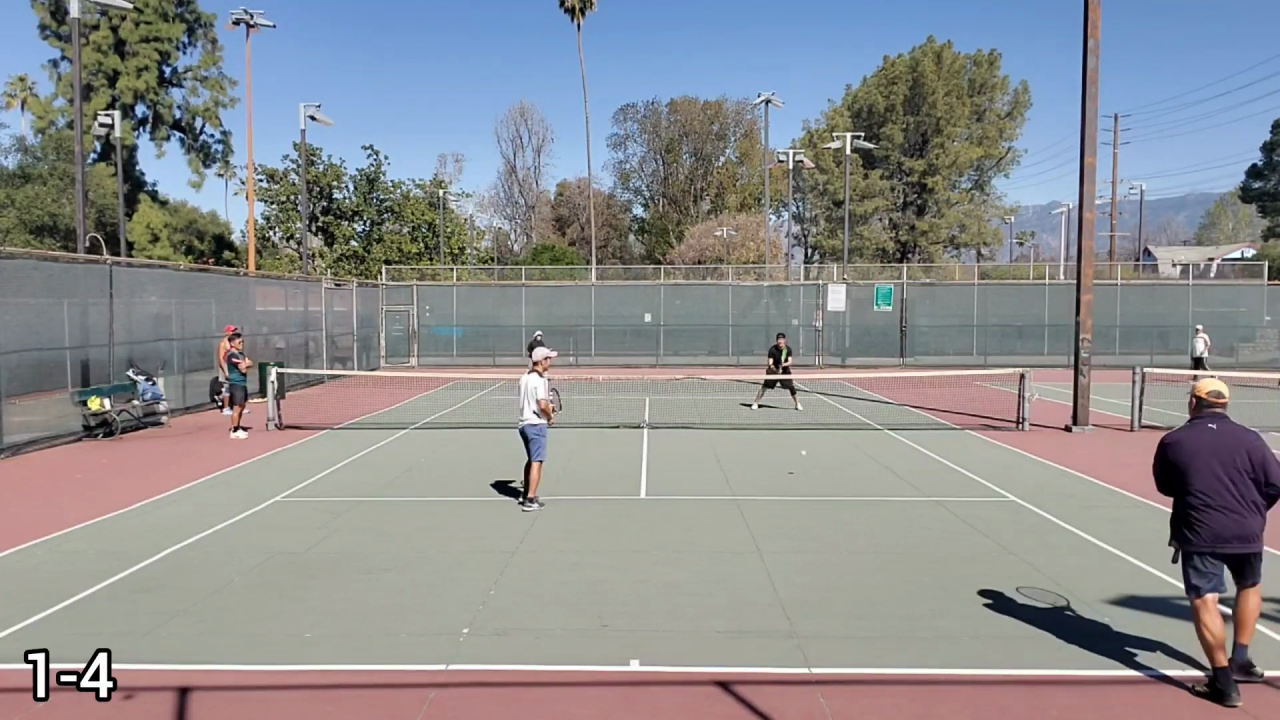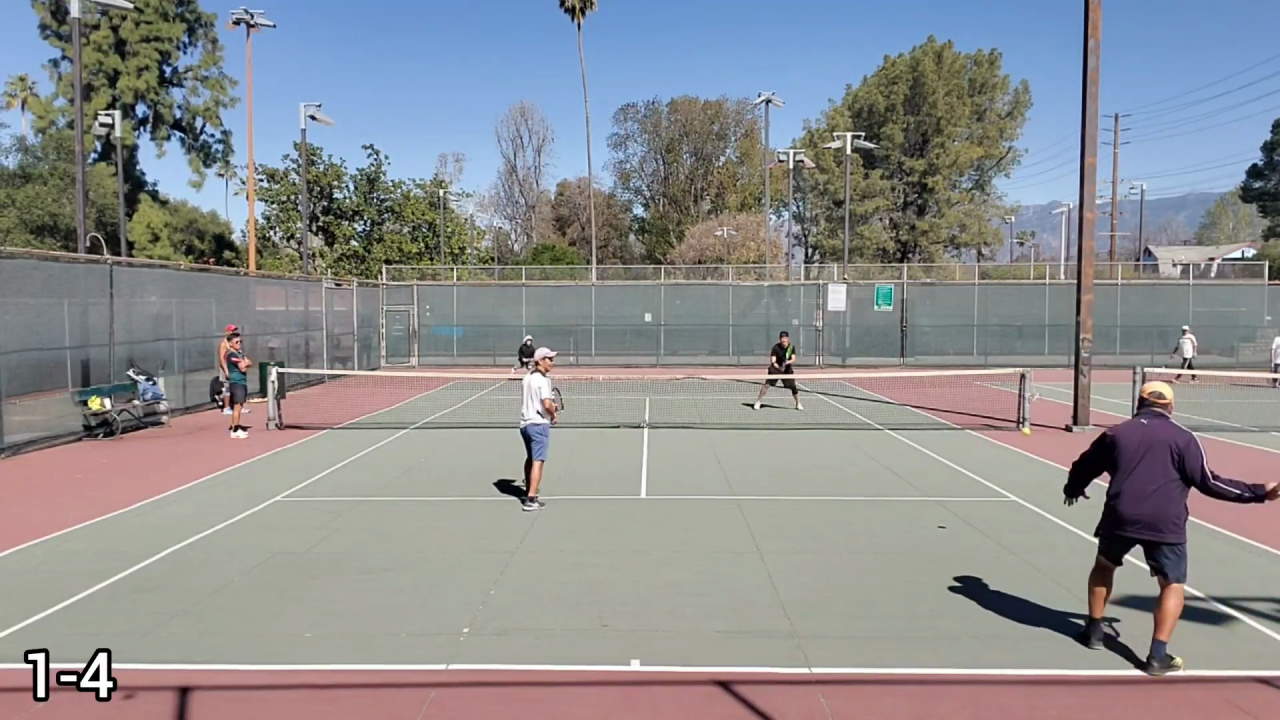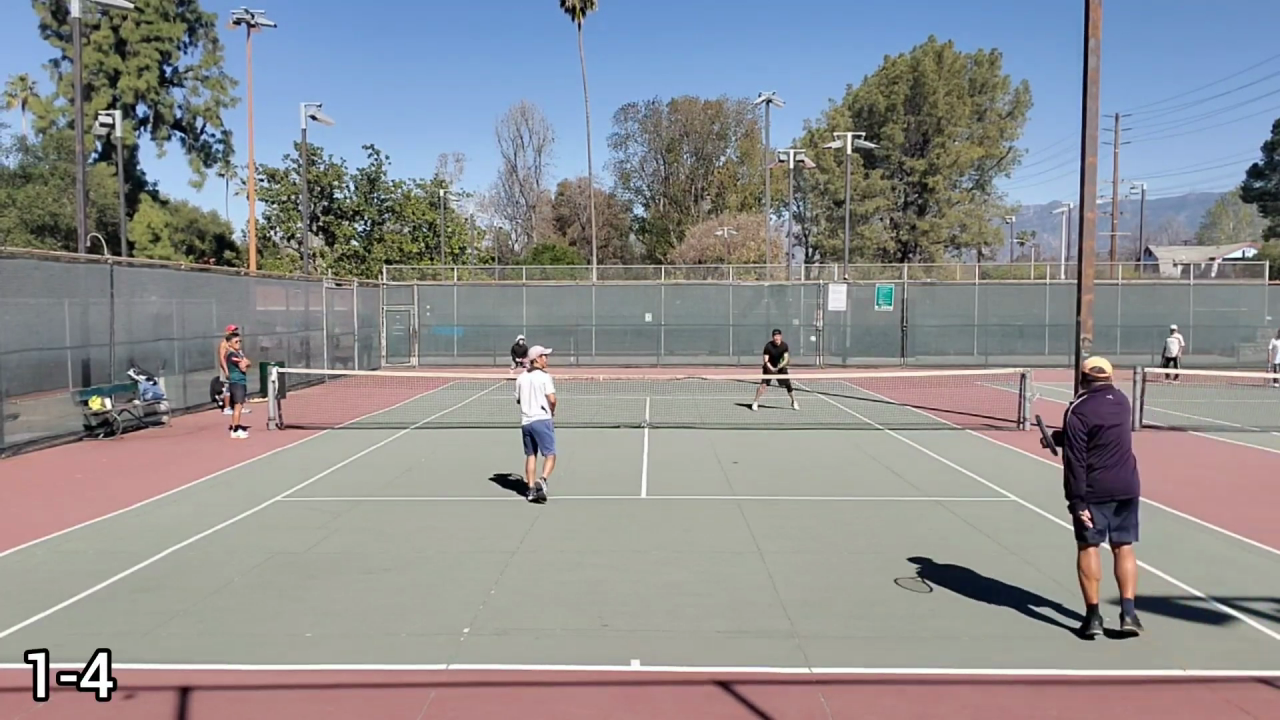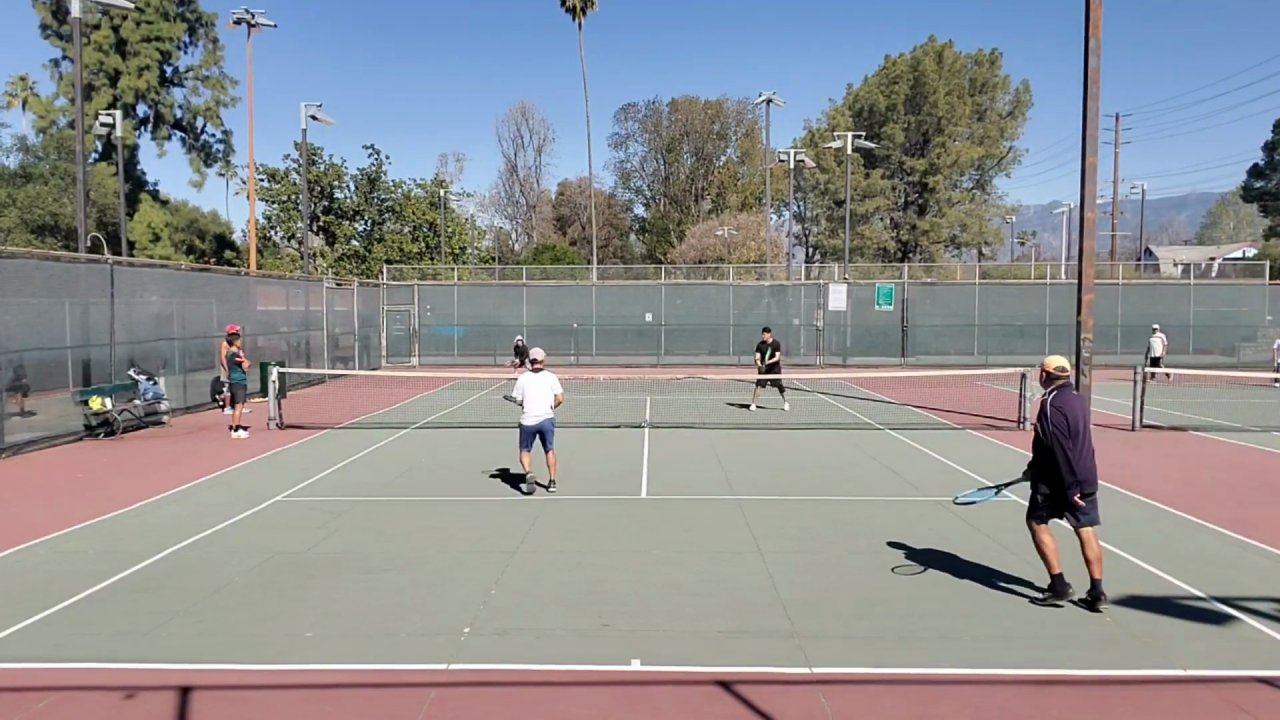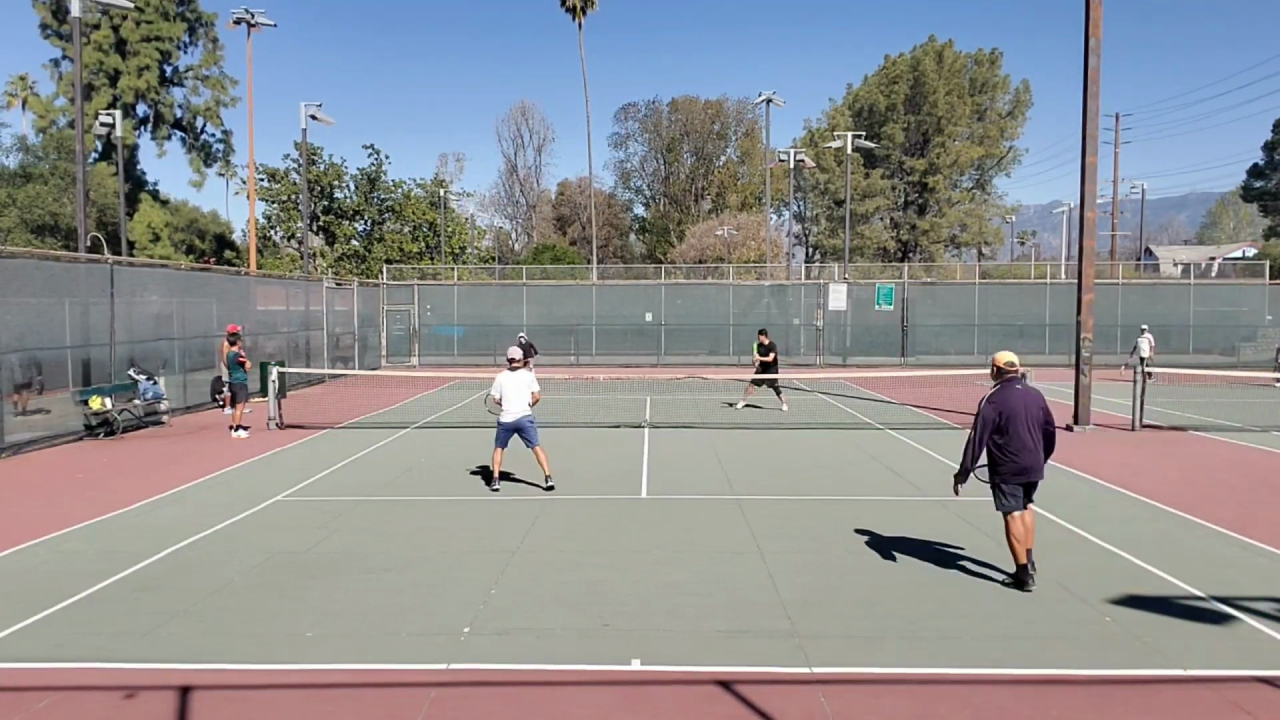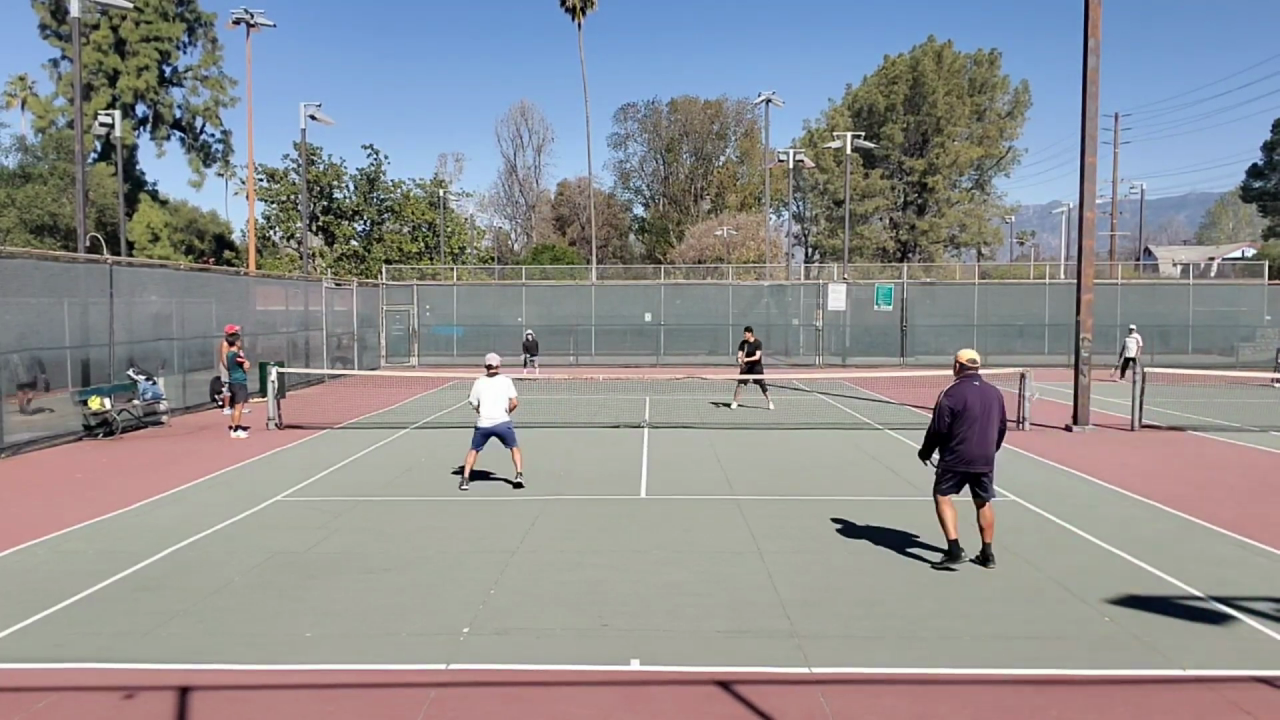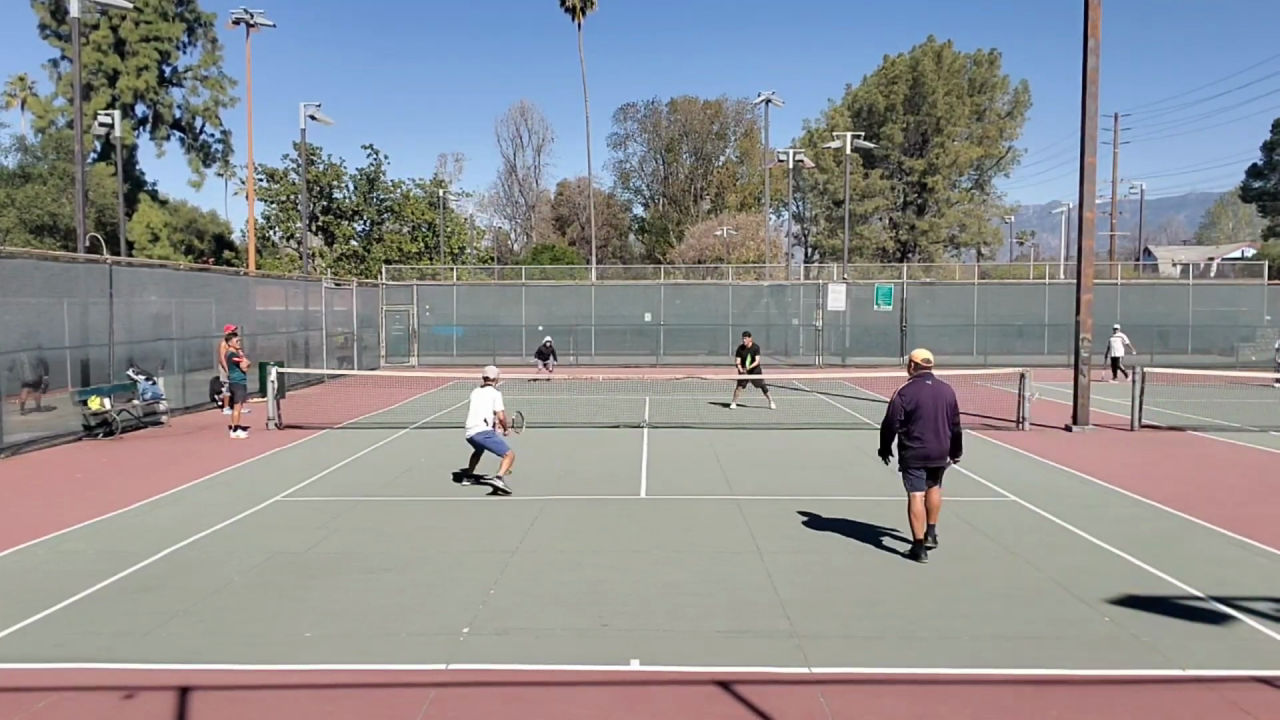
dt=0.4s
person 1, frame 1
left shoulder: (1172, 442)
right shoulder: (1250, 439)
left elbow: (1164, 487)
left hip: (1200, 536)
right hip: (1246, 535)
left knee: (1206, 604)
right knee: (1250, 588)
left ankle: (1224, 683)
right ankle: (1242, 658)
person 1, frame 2
left shoulder: (1115, 434)
right shoulder: (1182, 438)
left elbow: (1084, 469)
right elbow: (1208, 483)
left wrist: (1073, 490)
left hip: (1120, 518)
right hip: (1166, 523)
left knee: (1104, 568)
right knee: (1173, 586)
left ankle: (1094, 630)
right ankle: (1158, 655)
person 1, frame 3
left shoulder: (1078, 410)
right shoulder: (1122, 401)
left elbow: (1076, 458)
left wrist: (1078, 502)
right wrist: (1060, 436)
left hip: (1095, 490)
right hip: (1126, 487)
left knee: (1087, 548)
right knee: (1124, 548)
left ankle: (1093, 617)
right ankle: (1128, 612)
person 1, frame 4
left shoulder: (1051, 404)
right shoulder: (1077, 399)
left elbow: (1060, 450)
left wrist: (1069, 488)
right wrist: (1035, 464)
left hip: (1058, 481)
right hip: (1086, 478)
left knee: (1038, 525)
right knee: (1087, 532)
left ankle: (1059, 584)
right ankle: (1097, 593)
person 1, frame 5
left shoulder: (994, 400)
right shoulder: (1035, 395)
left elbow: (977, 439)
right elbow: (1050, 430)
left wrist: (962, 473)
right wrist: (1042, 457)
left hip: (1008, 470)
right hip: (1034, 467)
left knee: (1013, 516)
right knee: (1025, 509)
left ankle: (1023, 575)
right ankle: (1028, 559)
person 1, frame 6
left shoulder: (951, 393)
right shoulder: (995, 393)
left elbow: (938, 428)
right elbow: (1001, 428)
left wrist: (926, 452)
left hip: (956, 459)
right hip: (984, 461)
left knee: (943, 499)
right knee: (984, 503)
left ankle: (954, 549)
right ankle: (987, 553)
person 1, frame 7
left shoulder: (905, 392)
right shoulder: (947, 390)
left elbow: (890, 425)
right elbow: (955, 424)
left wrist: (884, 449)
right wrist: (956, 451)
left hip: (914, 455)
right hip: (939, 454)
left knee: (916, 496)
right knee: (933, 488)
left ankle: (919, 548)
right ankle: (931, 533)
